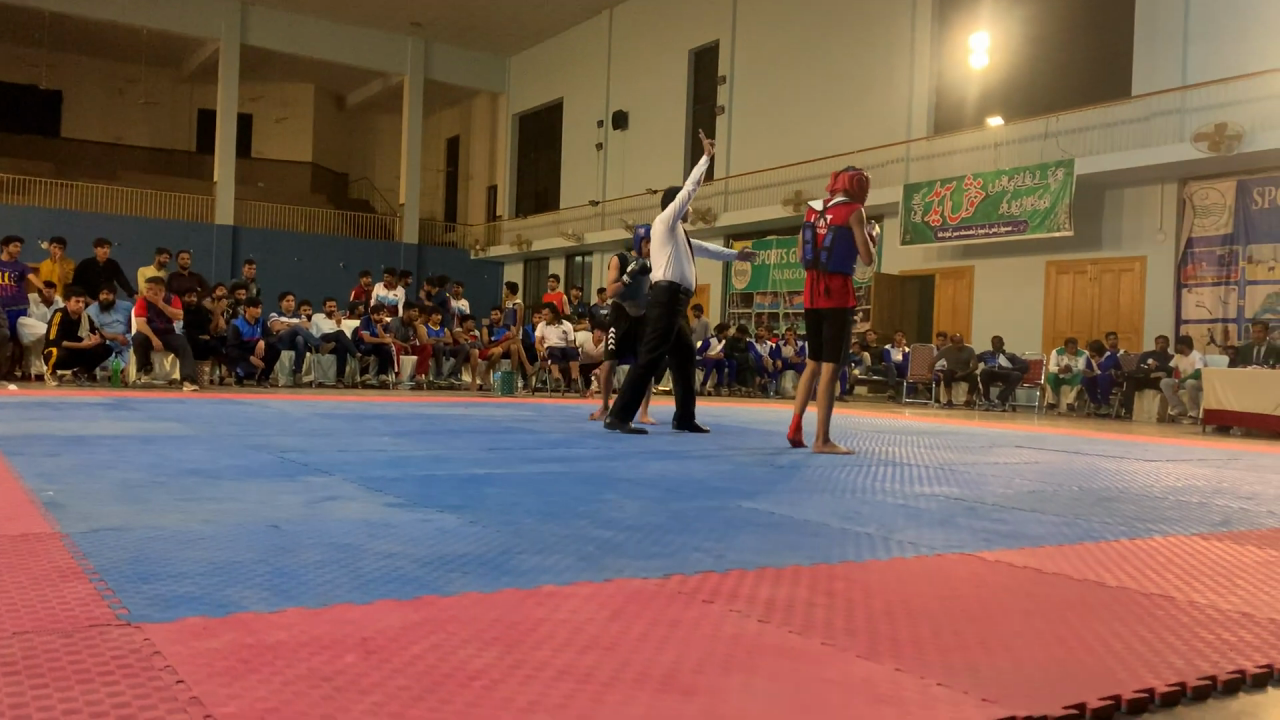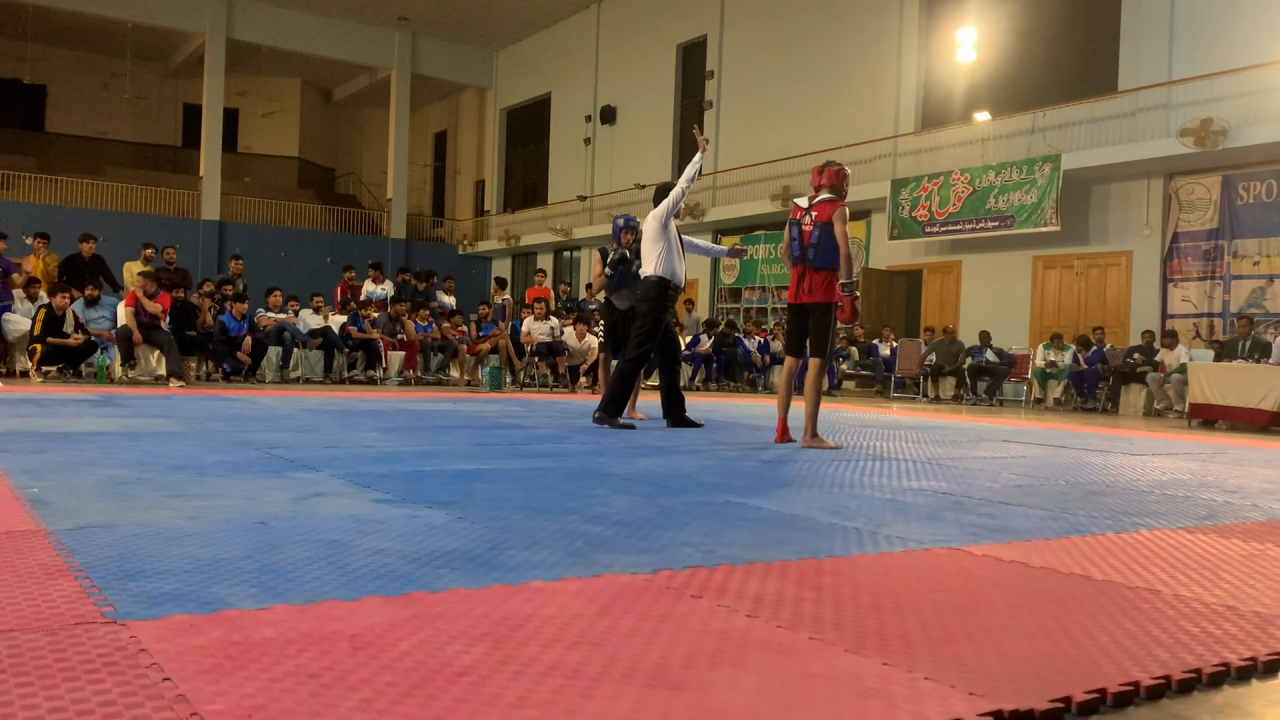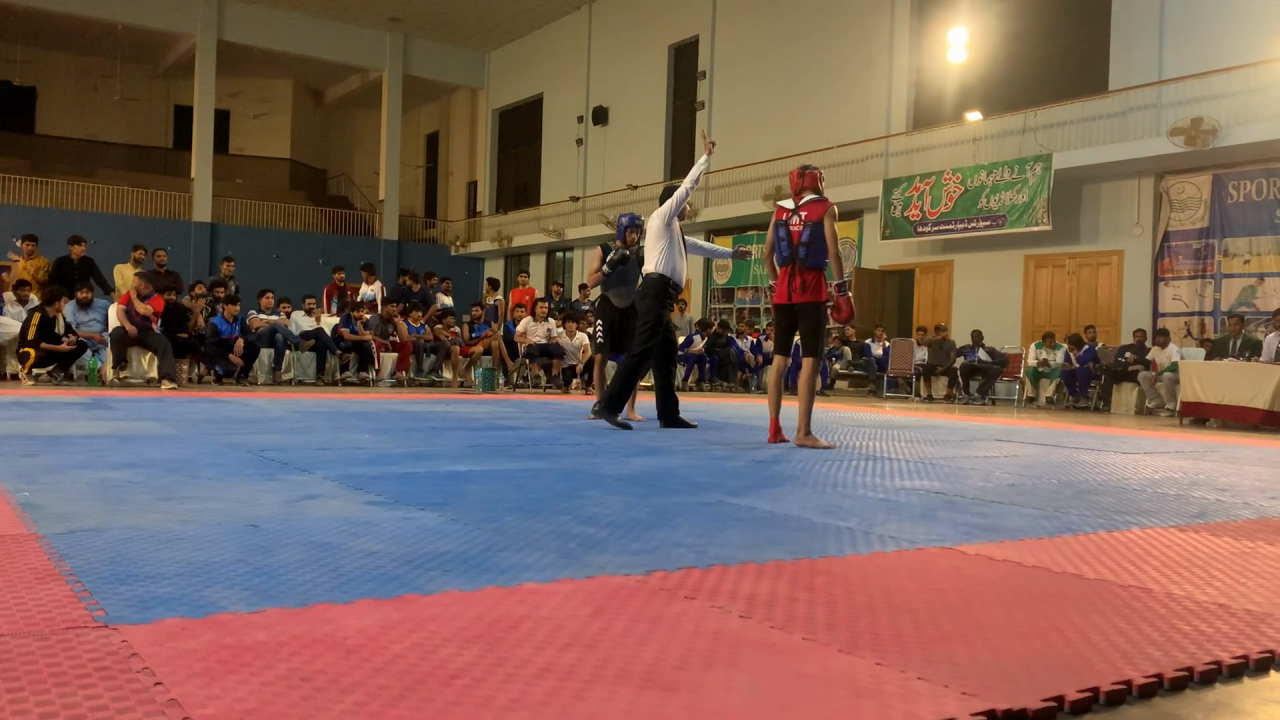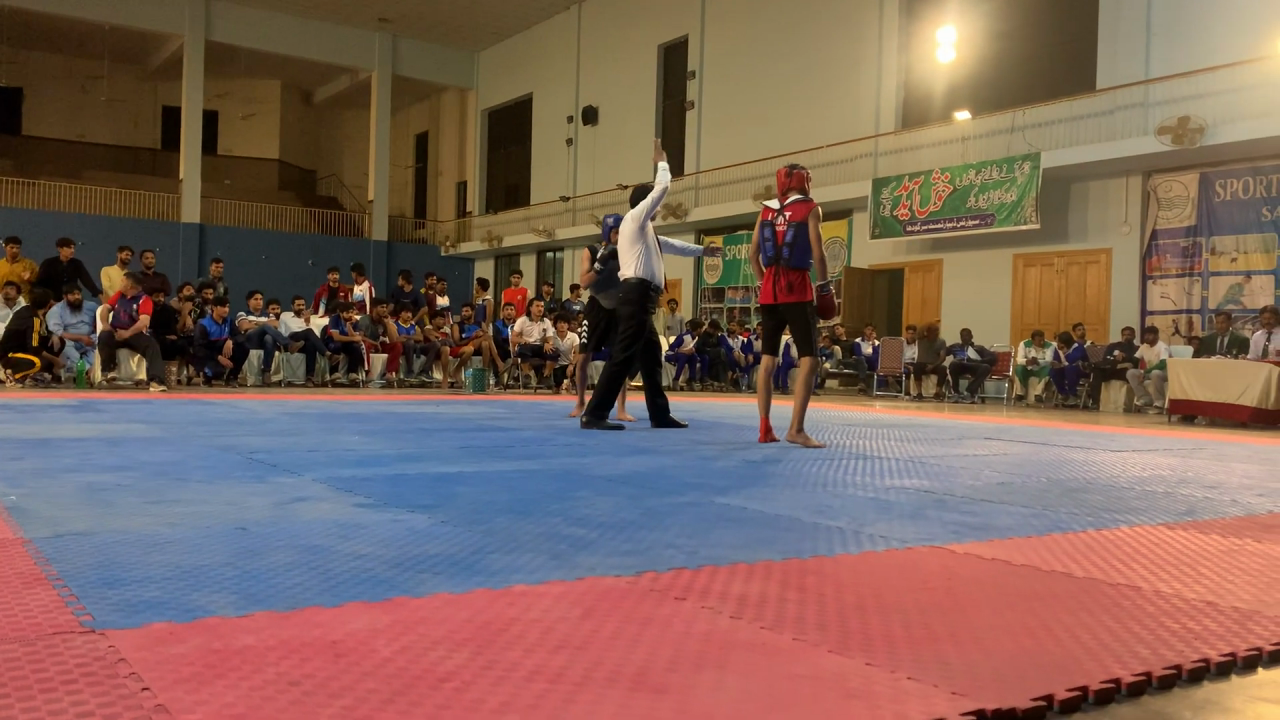
dt=0.4s
person 1, frame 1
left shoulder: (678, 234)
right shoulder: (665, 222)
left elbow: (703, 249)
right elbow: (689, 188)
left wrist: (735, 255)
right wrist: (706, 156)
left hip: (673, 301)
right hip: (667, 298)
left knee: (684, 357)
right knee: (651, 357)
left ankle: (685, 417)
right ankle: (619, 416)
person 1, frame 2
left shoulder: (670, 230)
right shoulder: (658, 218)
left elbow: (695, 245)
right elbow: (683, 185)
left wrist: (726, 251)
right wrist: (700, 153)
left hip: (660, 296)
right hip: (655, 294)
left knee: (669, 355)
right knee: (638, 352)
left ankle: (675, 414)
right ankle: (607, 410)
person 1, frame 3
left shoulder: (674, 231)
right shoulder: (662, 217)
left elbow: (699, 246)
right elbow: (687, 186)
left wrist: (731, 253)
right wrist: (706, 156)
left hip: (661, 294)
right hip: (656, 291)
left knee: (666, 354)
right knee: (641, 351)
left ankle: (669, 415)
right ankle: (608, 405)
person 1, frame 4
left shoulder: (644, 229)
right shoulder: (635, 216)
left elbow: (669, 245)
right elbow: (662, 188)
left wrist: (702, 251)
right wrist: (662, 162)
left hip: (639, 296)
right hip: (637, 294)
left knee: (650, 355)
right knee: (624, 356)
left ankle: (660, 414)
right ankle: (594, 414)
person 2, frame 1
left shoulder: (813, 210)
right shoulder: (853, 212)
left elbow: (801, 254)
right elbow: (867, 258)
right wrist: (870, 239)
left hip: (812, 293)
right hip: (838, 294)
left knee: (813, 362)
right knee: (831, 367)
left ankle: (795, 426)
right ankle: (822, 439)
person 2, frame 2
left shoulder: (798, 207)
right shoulder: (837, 208)
left elbow: (785, 251)
right elbow: (843, 252)
right wrist: (848, 289)
left hip: (797, 289)
right hip: (823, 291)
left knee: (791, 361)
right knee: (817, 363)
left ankle: (782, 429)
right ankle: (809, 434)
person 2, frame 3
left shoulder: (781, 210)
right shoulder: (826, 208)
left elbow: (767, 253)
right elbow: (833, 252)
right wrist: (841, 289)
left hip: (784, 289)
right hip: (811, 290)
left knee: (779, 360)
right knee: (811, 361)
left ankle: (774, 429)
right ankle: (803, 432)
person 2, frame 4
left shoulder: (767, 210)
right shoulder: (810, 208)
left elbow: (753, 254)
right elbow: (817, 254)
right wrist: (824, 287)
left hip: (770, 291)
right hip: (797, 290)
left knee: (768, 360)
right knee: (809, 358)
left ankle: (765, 429)
right ankle: (796, 428)
person 3, frame 1
left shoulder: (653, 263)
right shoulder: (619, 260)
right elbow: (610, 292)
right wrist: (629, 275)
left hip: (642, 317)
right hip: (620, 315)
right knee: (608, 365)
left ankle: (644, 412)
right ankle: (604, 407)
person 3, frame 2
left shoulder: (639, 253)
right shoulder: (602, 254)
right elbow: (596, 286)
left wrist: (643, 274)
right wrist: (611, 267)
left hip: (634, 309)
right hip: (611, 309)
right knee: (604, 358)
left ankle: (632, 407)
person 3, frame 3
left shoulder: (640, 253)
right shoulder: (603, 251)
right elbow: (591, 282)
right wrist: (610, 266)
left hip: (630, 309)
right hip: (607, 308)
right knee: (600, 358)
left ankle: (630, 409)
person 3, frame 4
right shoulder: (590, 252)
right elbow: (584, 283)
right wrist: (600, 263)
left hip: (618, 310)
right hip: (596, 309)
right knee: (583, 358)
left ankle: (621, 410)
right ankle: (580, 404)
